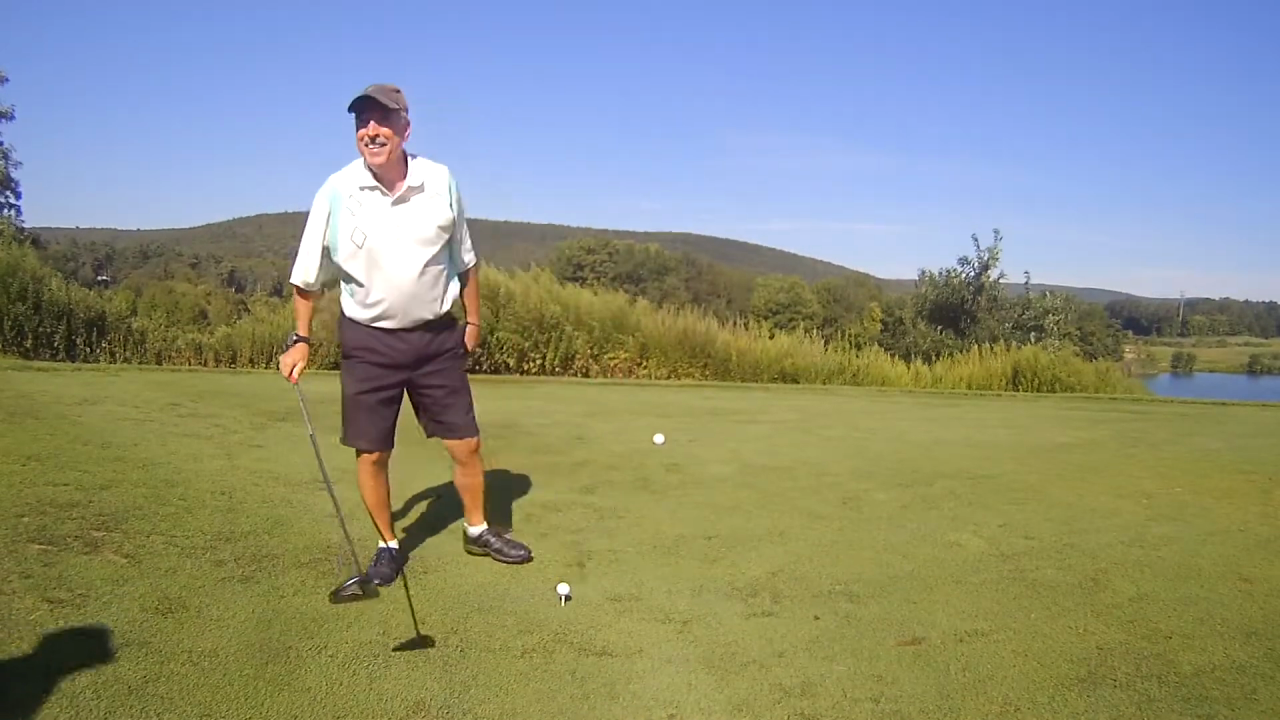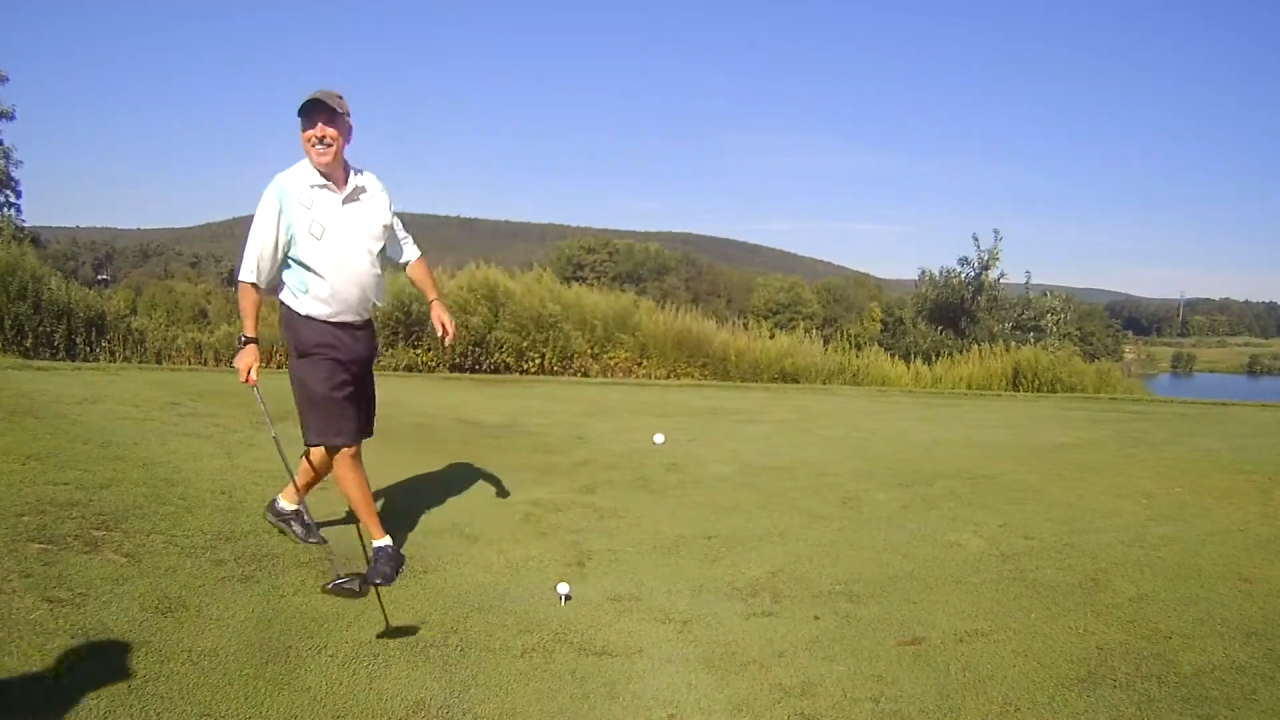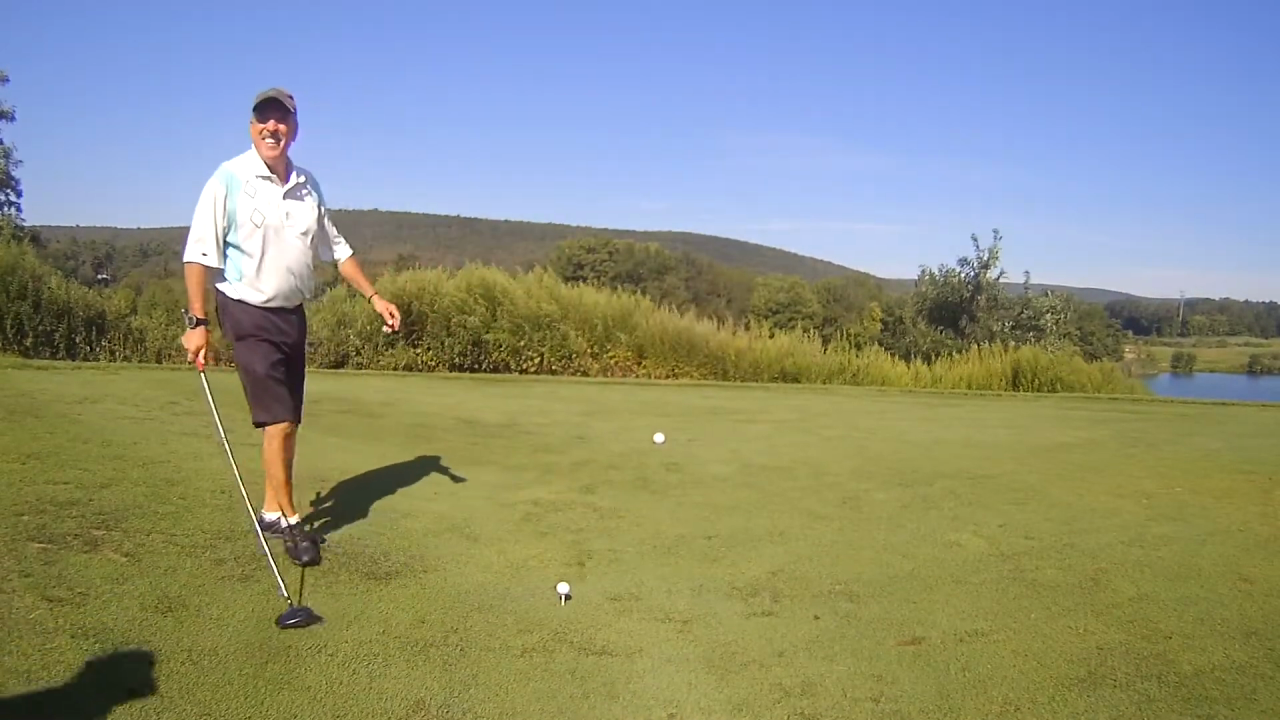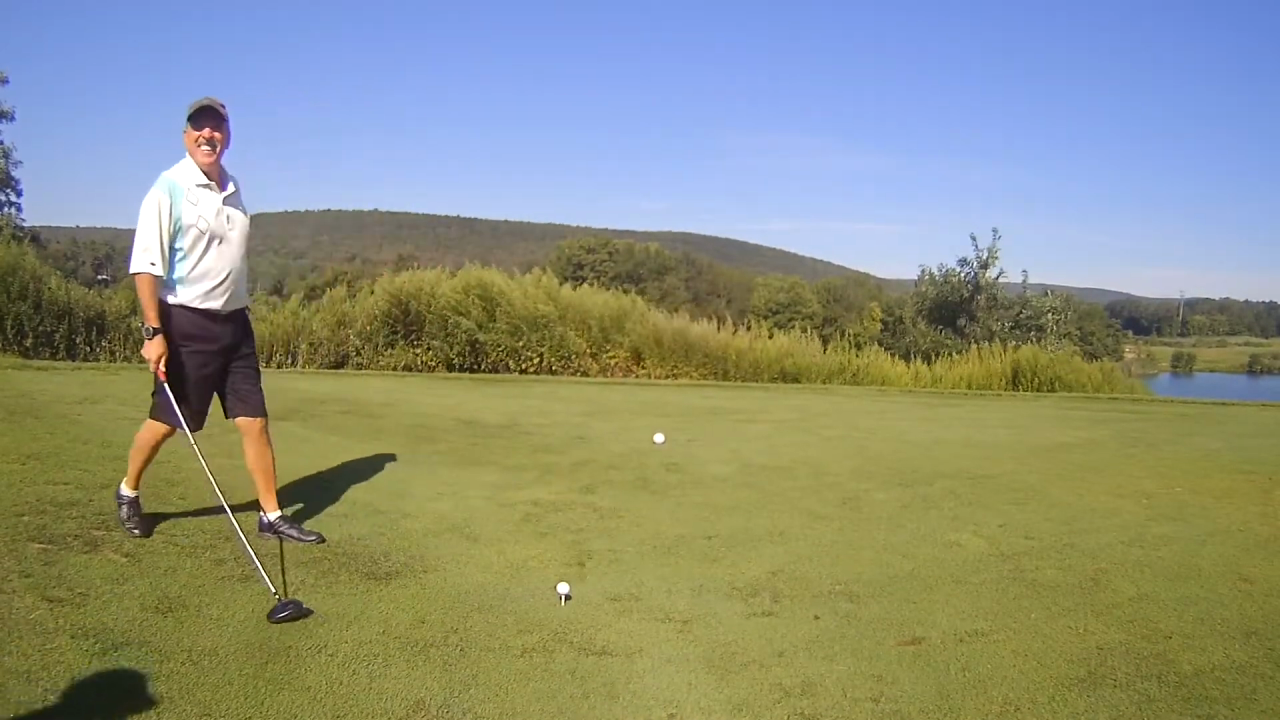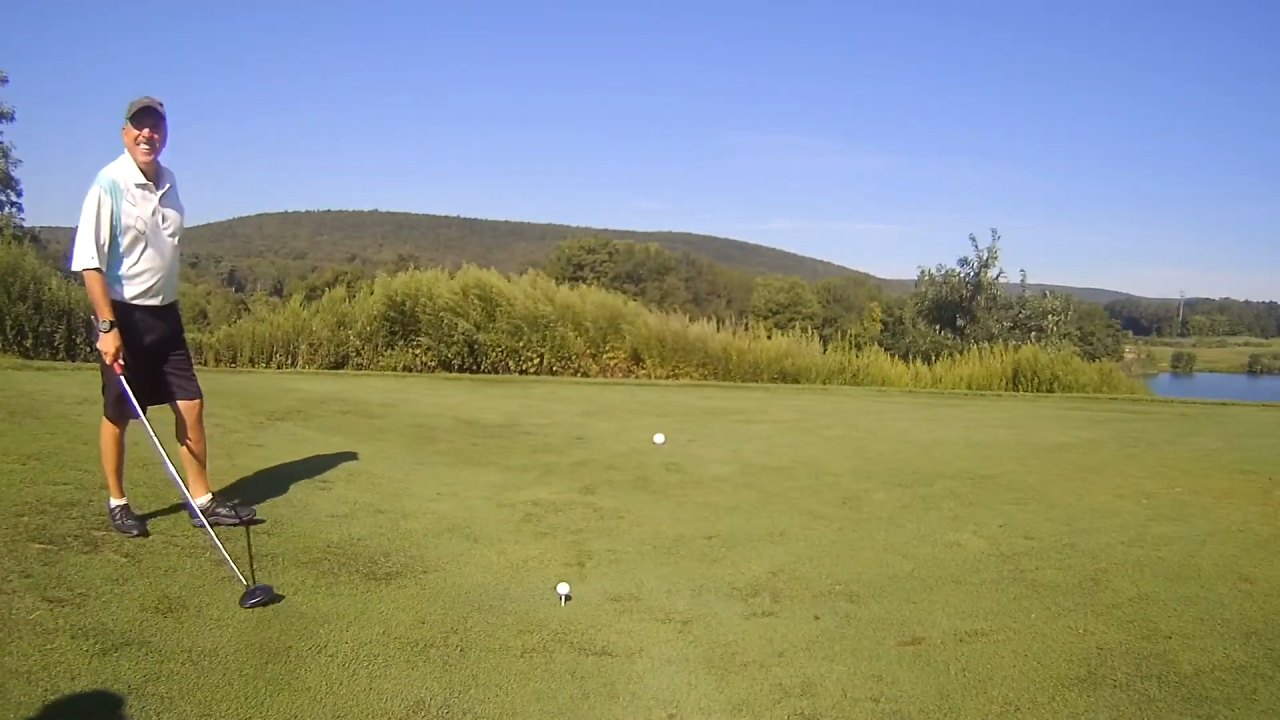
dt=0.3s
person 1, frame 1
left shoulder: (440, 183)
right shoulder: (336, 193)
left elbow: (465, 260)
right elbow: (309, 274)
left wrist: (473, 321)
right wrist: (300, 340)
left hip: (436, 336)
right hip: (368, 341)
left knee: (465, 443)
right knee: (371, 453)
left ankle: (478, 530)
right ankle: (388, 544)
person 1, frame 2
left shoulder: (372, 188)
right shoulder: (284, 191)
left elbow: (405, 250)
right elbow: (253, 272)
left wrist: (435, 300)
right wrist: (250, 340)
left hip: (360, 331)
right hip: (313, 333)
left knee: (334, 438)
right knee: (345, 445)
left ankle: (286, 504)
right ankle: (381, 543)
person 1, frame 3
left shoulder: (308, 185)
right shoulder: (229, 179)
left elbow: (336, 248)
right elbow: (198, 255)
left wrist: (375, 297)
right wrist: (196, 322)
left hip: (292, 316)
right hip: (248, 316)
left knee: (283, 423)
right knee: (277, 422)
left ankle: (273, 513)
right ankle: (286, 517)
person 1, frame 4
left shoulder: (233, 189)
right shoulder: (167, 188)
right elbow: (145, 266)
right wrist: (154, 332)
left hip: (232, 324)
right hip: (184, 324)
left knee: (254, 422)
right knee: (165, 420)
left ankle: (272, 516)
right ankle: (128, 491)
person 1, frame 5
left shoulder: (169, 183)
right shoulder: (109, 185)
right elbow: (90, 262)
right wrist: (107, 327)
left hip: (166, 315)
right hip: (124, 316)
left knee: (191, 406)
right knee: (117, 416)
left ankle: (202, 500)
right ankle: (118, 502)
